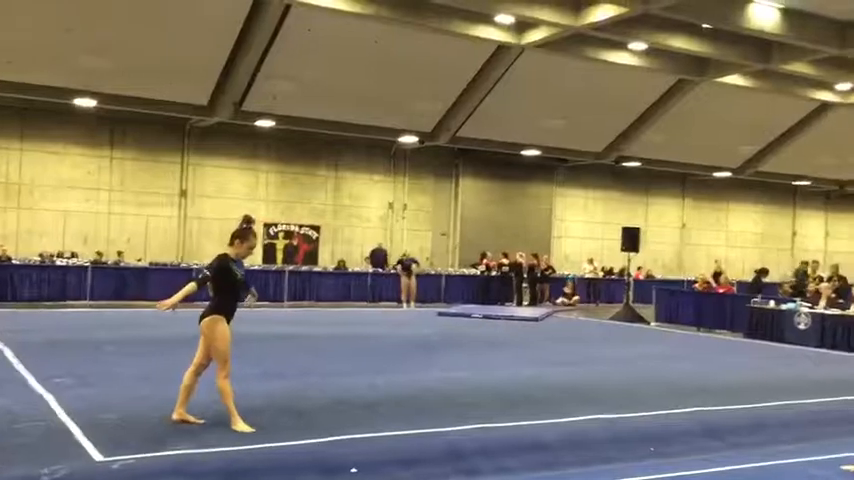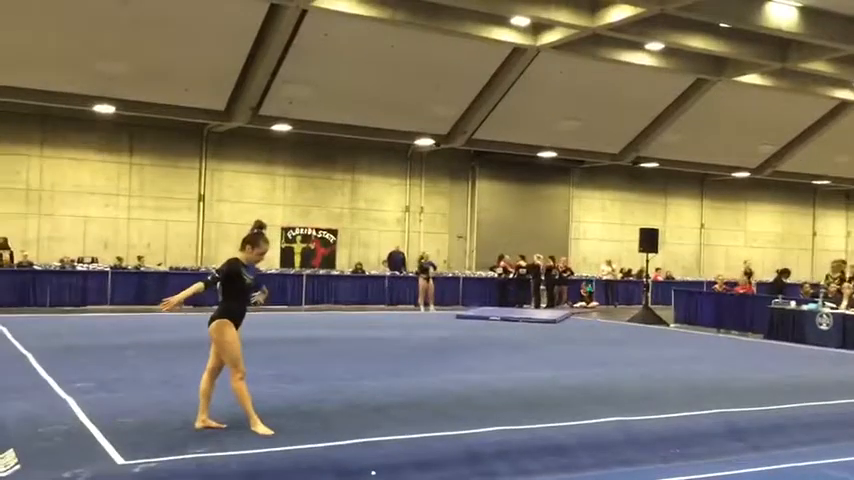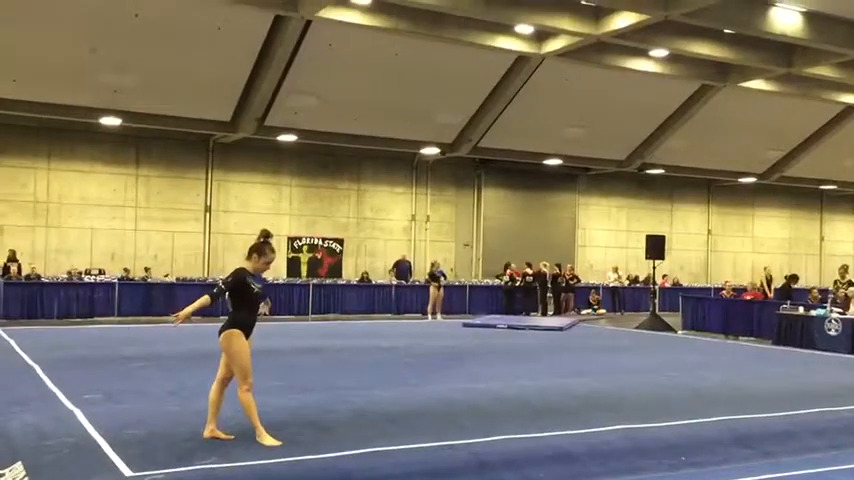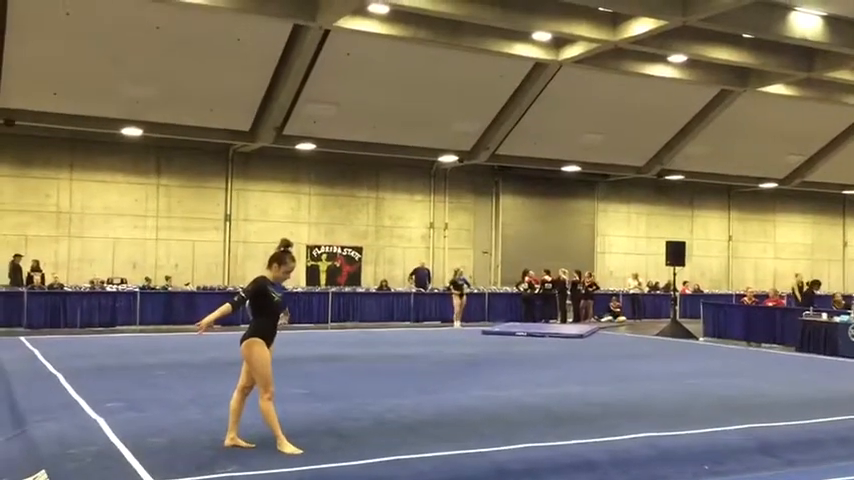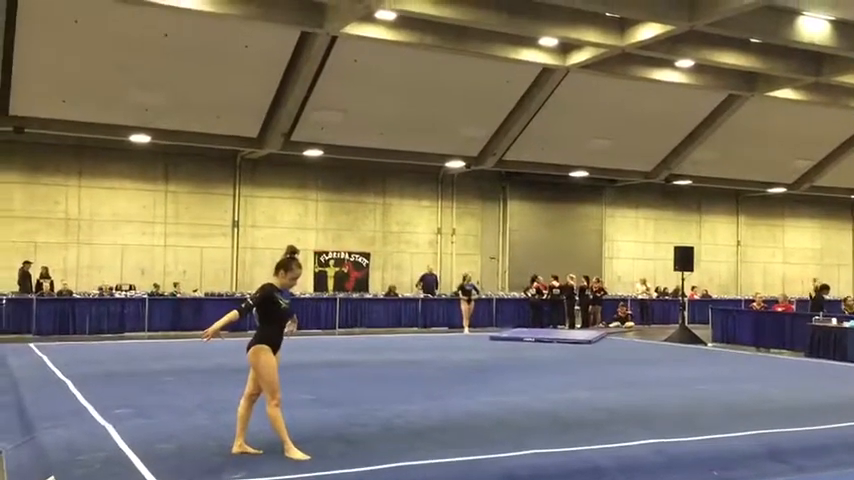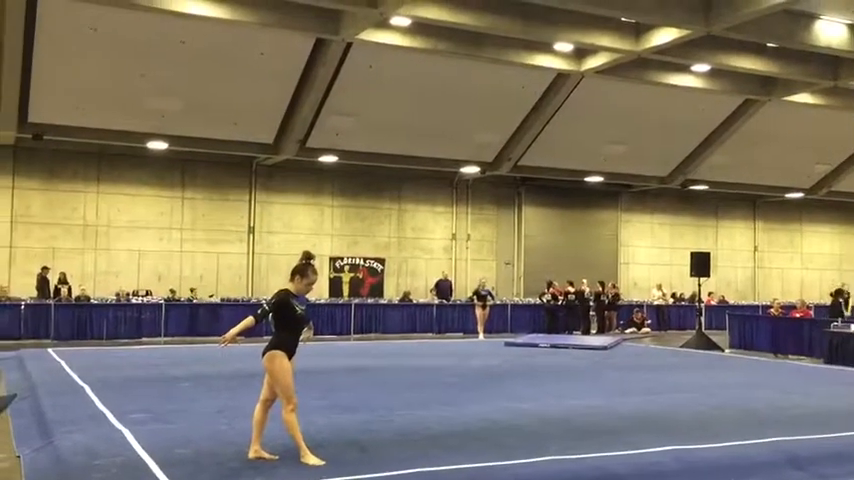
dt=0.5s
person 1, frame 1
left shoulder: (237, 264)
right shoulder: (222, 261)
right elbow: (199, 281)
left wrist: (249, 293)
right wrist: (176, 298)
left hip: (217, 319)
right hip: (214, 319)
left knee: (198, 365)
right knee: (224, 370)
left ankle: (179, 411)
right ankle: (235, 419)
person 1, frame 2
left shoulder: (248, 268)
right shoulder: (232, 266)
right elbow: (208, 282)
left wrist: (260, 293)
right wrist: (181, 296)
left hip: (229, 323)
right hip: (223, 322)
left knee: (212, 370)
right knee: (238, 373)
left ankle: (202, 418)
right ankle: (254, 421)
person 1, frame 3
left shoulder: (255, 278)
right shoulder: (239, 275)
right elbow: (215, 294)
left wrist: (263, 305)
right wrist: (189, 310)
left hip: (241, 333)
right hip: (233, 333)
left knee: (222, 380)
right knee: (246, 384)
left ankle: (210, 428)
right ankle: (260, 432)
person 1, frame 4
left shoulder: (276, 287)
right shoulder: (260, 284)
right elbow: (236, 302)
left wrist: (282, 315)
right wrist: (211, 318)
left hip: (264, 341)
right hip: (254, 341)
left knee: (243, 388)
right knee: (267, 392)
left ankle: (231, 436)
right ankle: (281, 441)
person 1, frame 5
left shoulder: (283, 294)
right shoulder: (267, 291)
right elbow: (243, 309)
right wrist: (218, 325)
left hip: (270, 348)
right hip: (261, 348)
left knee: (251, 395)
right knee: (274, 398)
left ankle: (239, 443)
right ankle: (288, 447)
person 1, frame 6
left shoulder: (298, 300)
right shoulder: (282, 297)
right elbow: (259, 315)
right wrist: (234, 331)
left hip: (286, 354)
right hip: (276, 354)
left knee: (266, 401)
right knee: (290, 404)
left ankle: (255, 449)
right ankle: (304, 453)
